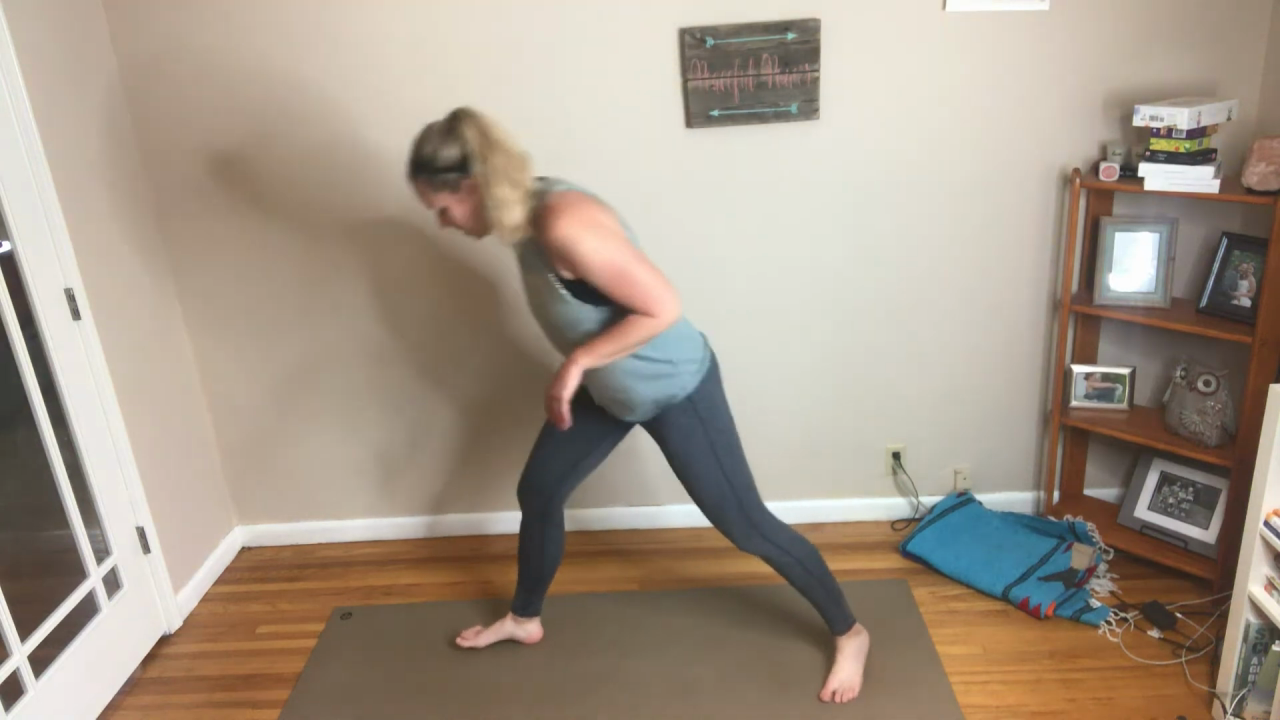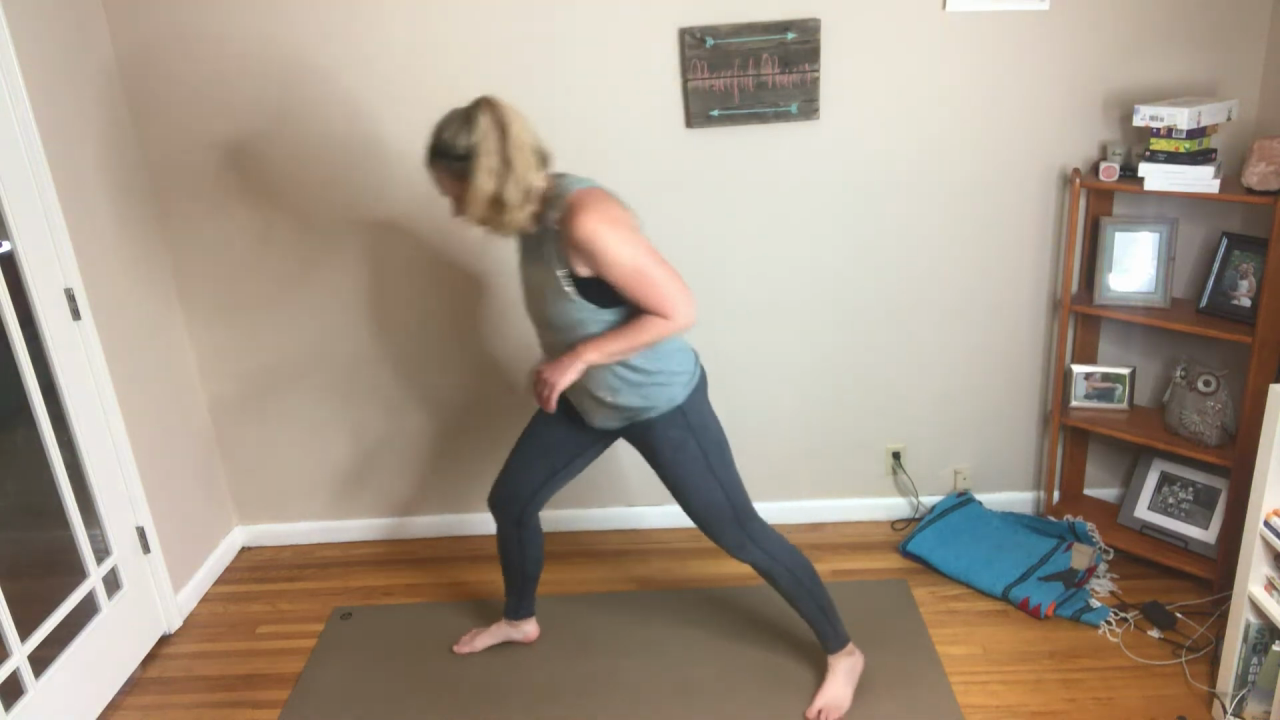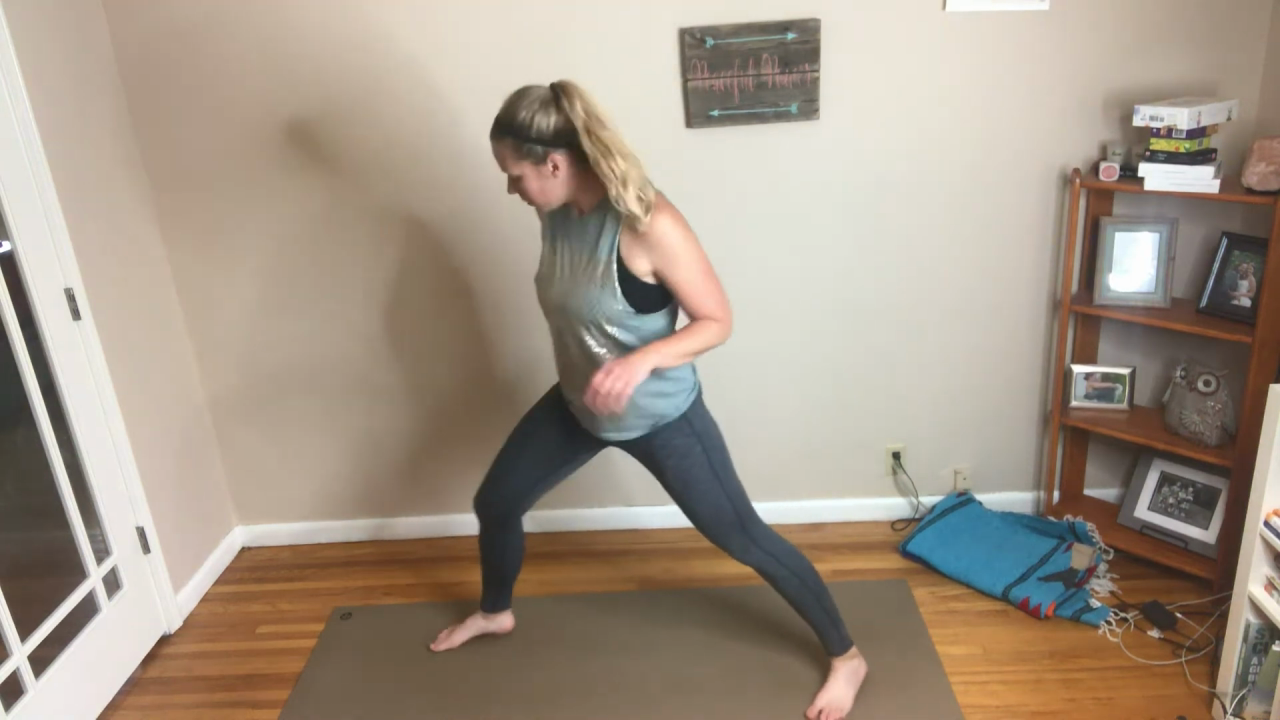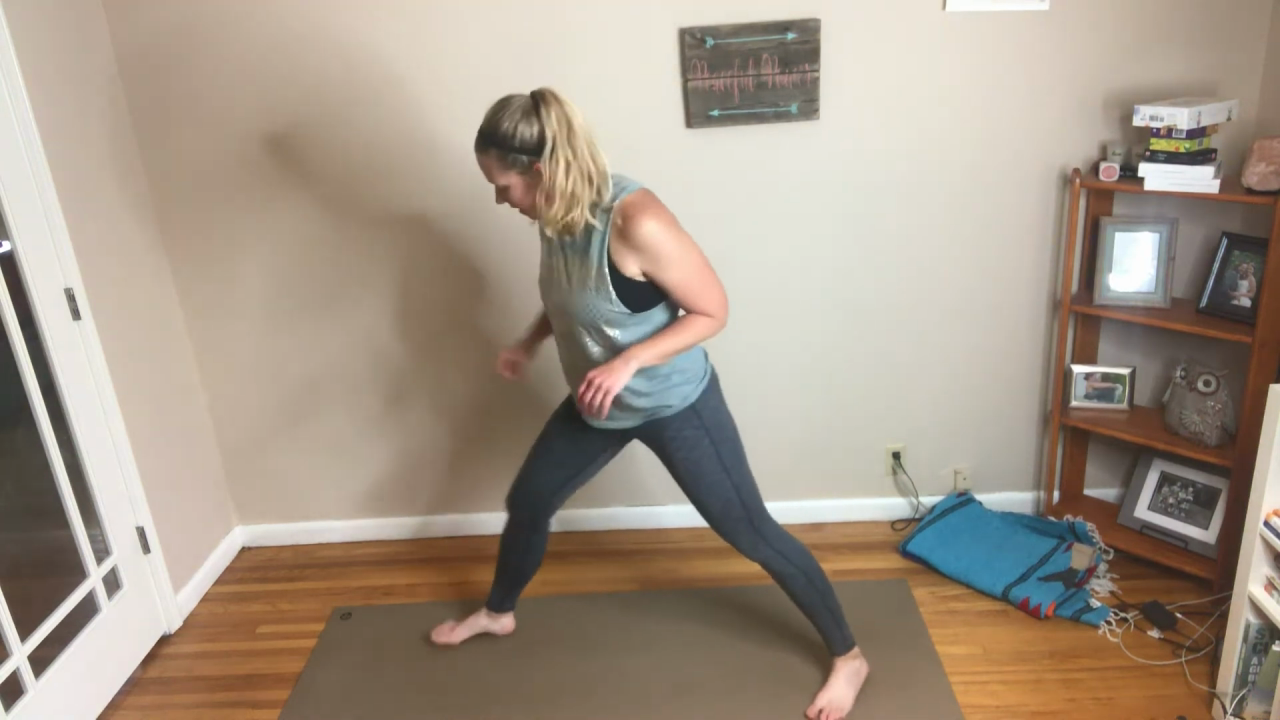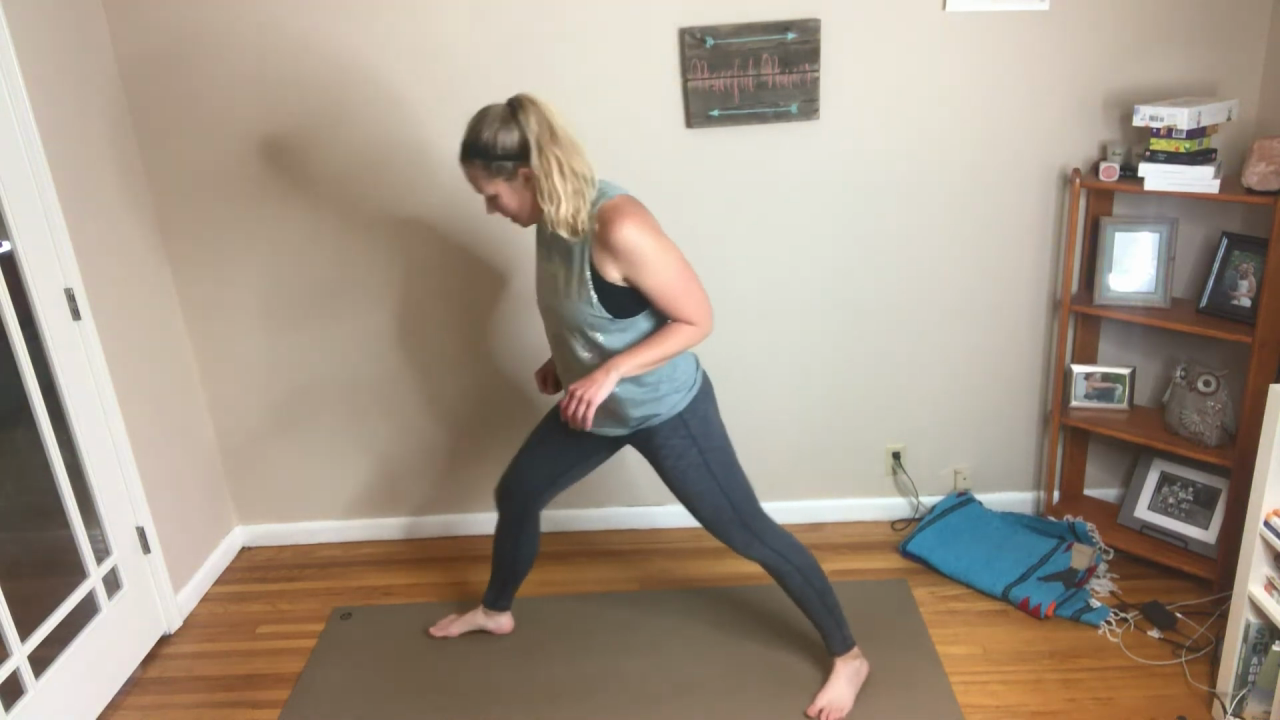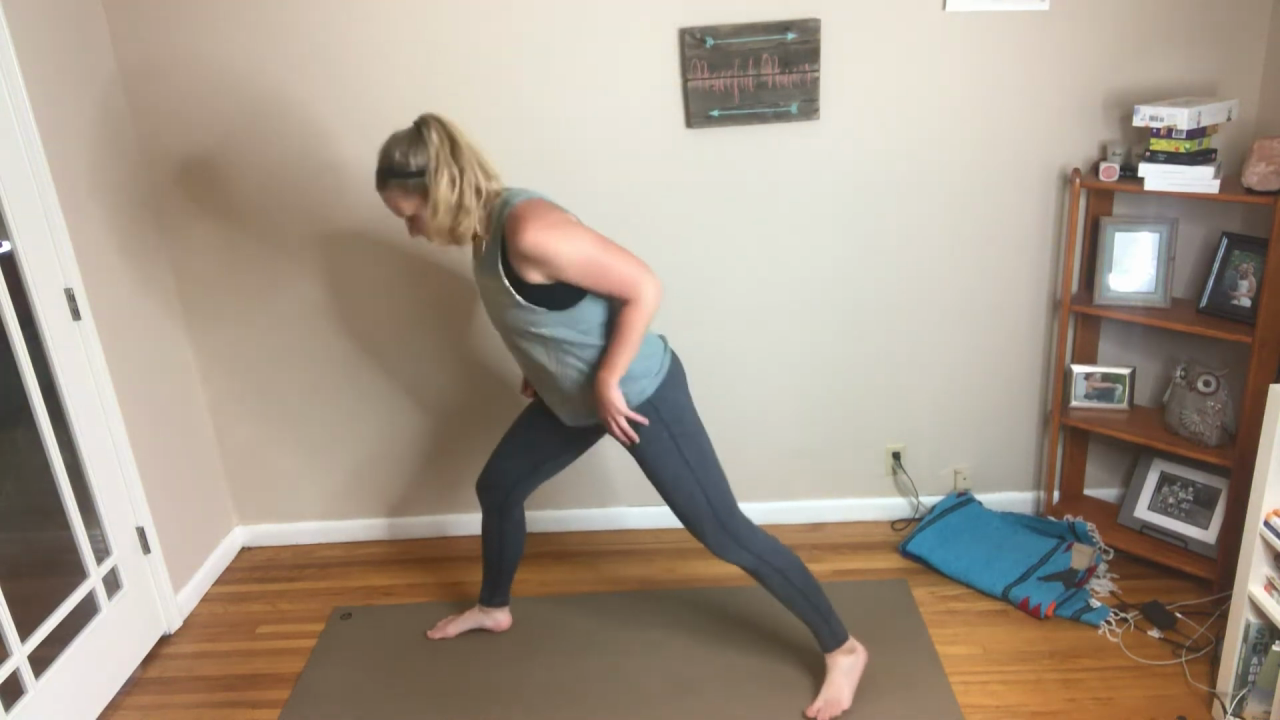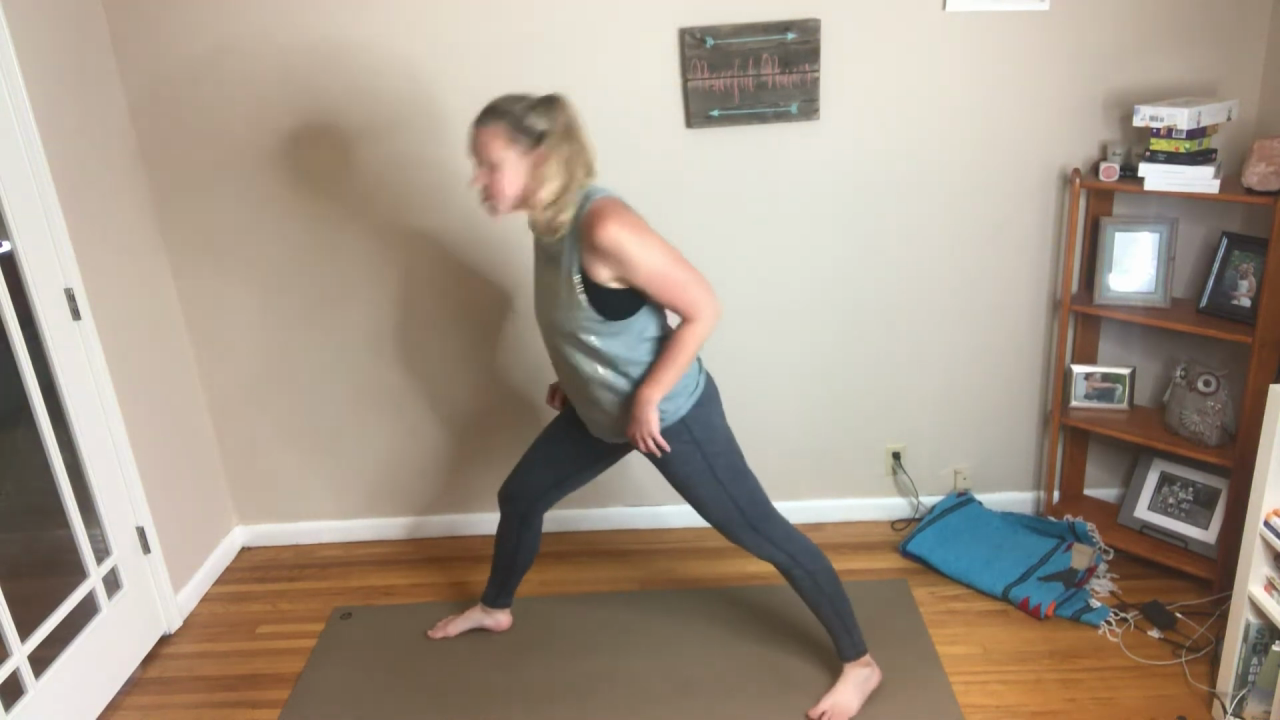
dt=0.4s
person 1, frame 1
left shoulder: (562, 224)
right shoulder: (521, 214)
left elbow: (660, 308)
left wrist: (577, 362)
right wrist: (575, 369)
left hip: (676, 387)
right hip: (607, 388)
left knee: (745, 526)
right knee: (537, 491)
left ankle: (848, 635)
right ankle: (523, 618)
person 1, frame 2
left shoulder: (585, 219)
right shoulder: (531, 214)
left elbow: (674, 311)
left wrist: (579, 358)
right wrist: (555, 363)
left hip: (661, 401)
right hip: (587, 399)
left knee: (740, 533)
right knee: (511, 499)
left ankle: (843, 654)
right ankle: (519, 619)
person 1, frame 3
left shoulder: (649, 222)
right shoulder: (558, 210)
left elbow: (716, 323)
left wrist: (640, 362)
left hip: (661, 413)
right hip: (576, 405)
left knee: (744, 538)
right knee: (495, 502)
left ankle: (845, 657)
right ankle: (495, 612)
person 1, frame 4
left shoulder: (636, 219)
right shoulder: (558, 213)
left elbow: (712, 311)
left wrist: (629, 360)
right wrist: (530, 339)
left hip: (675, 404)
right hip: (597, 402)
left knee: (750, 532)
right knee: (526, 501)
left ankle: (848, 657)
right ankle: (497, 613)
person 1, frame 5
left shoulder: (616, 225)
right shoulder: (552, 217)
left elbow: (695, 319)
left wrist: (607, 373)
right wrist: (563, 363)
left hip: (667, 409)
right hip: (595, 405)
left knee: (750, 533)
right knee: (517, 493)
left ankle: (848, 657)
right ankle: (496, 611)
person 1, frame 6
left shoulder: (526, 229)
right shoulder: (487, 224)
left elbow: (642, 288)
left wrist: (608, 380)
right wrist: (544, 372)
left hip: (638, 394)
right hip: (573, 396)
left knee: (724, 533)
right knee: (498, 486)
left ankle: (843, 650)
right ankle: (493, 608)
person 1, frame 7
left shoulder: (605, 226)
right shoulder: (548, 221)
left elbow: (702, 312)
left wrist: (648, 398)
right wrist: (572, 379)
left hip: (669, 414)
right hip: (598, 412)
left knee: (764, 535)
right knee: (519, 496)
left ankle: (860, 664)
right ankle: (494, 609)
